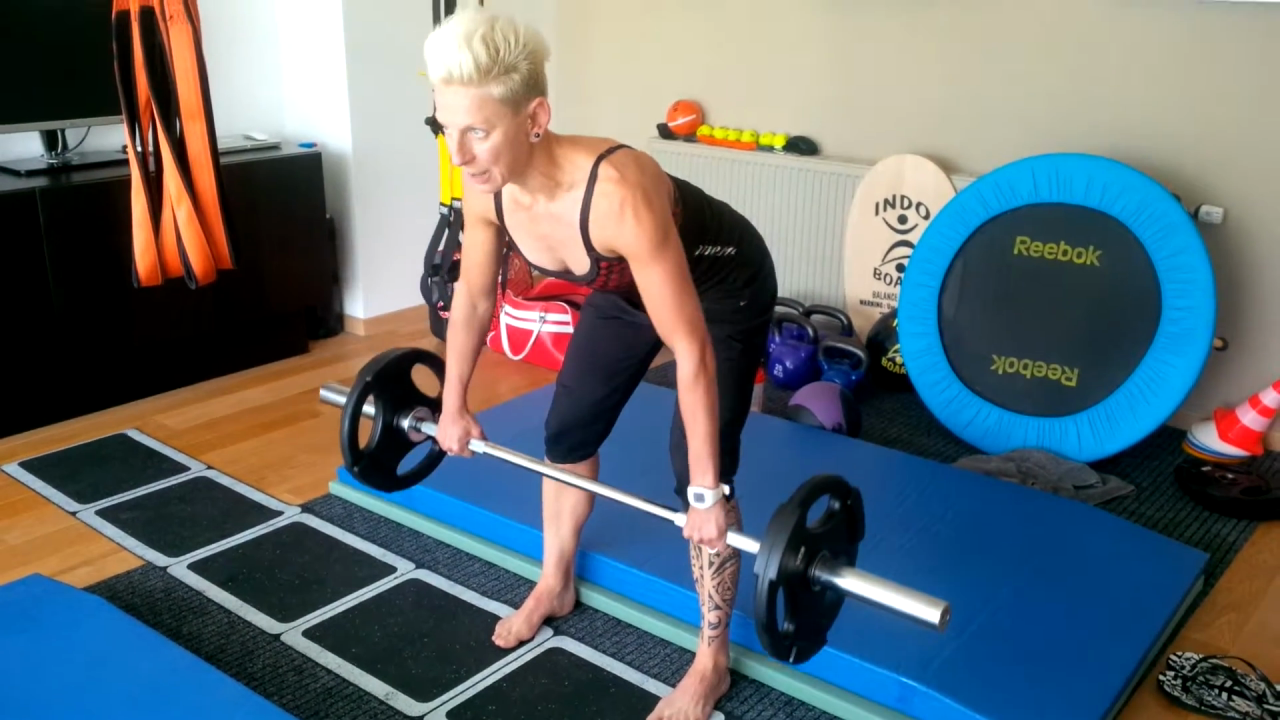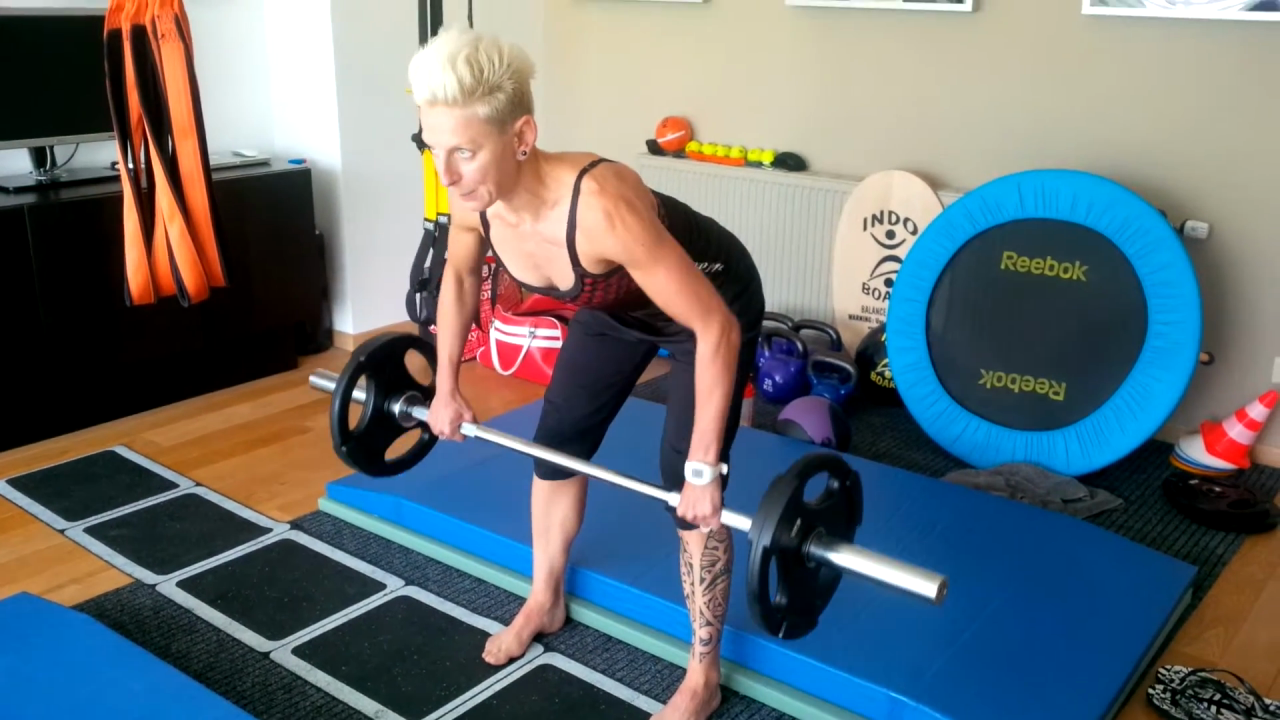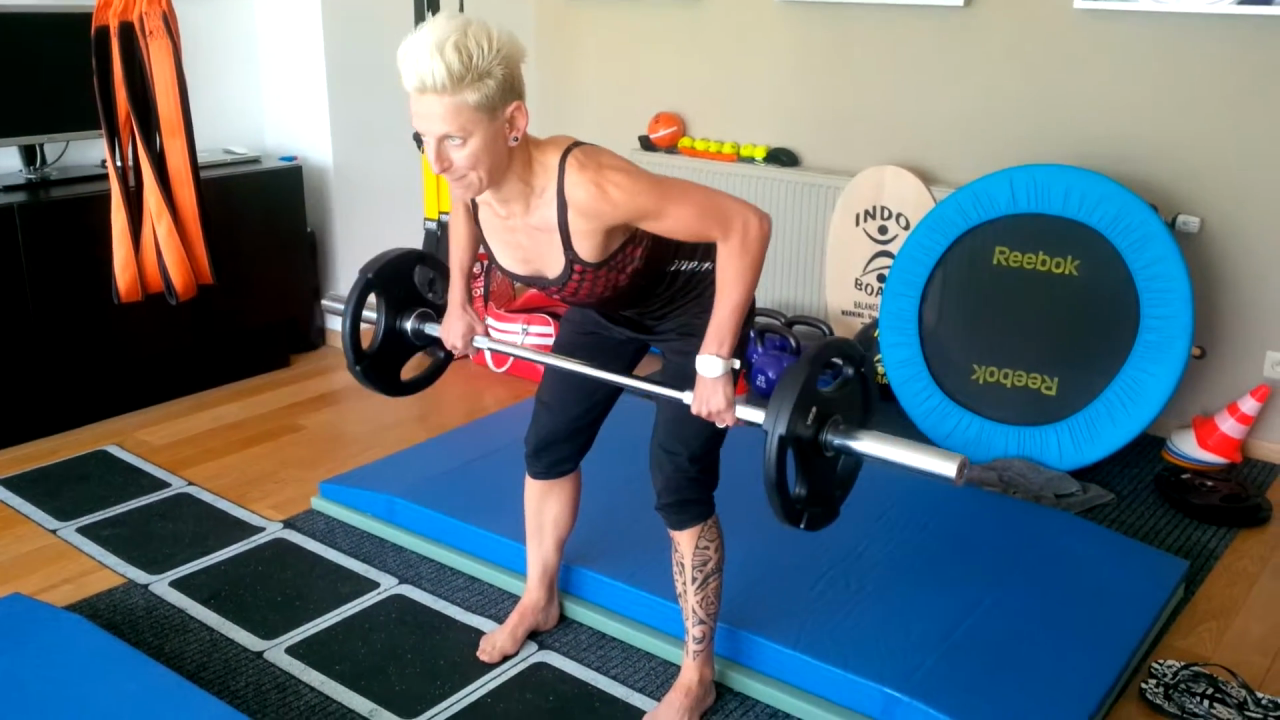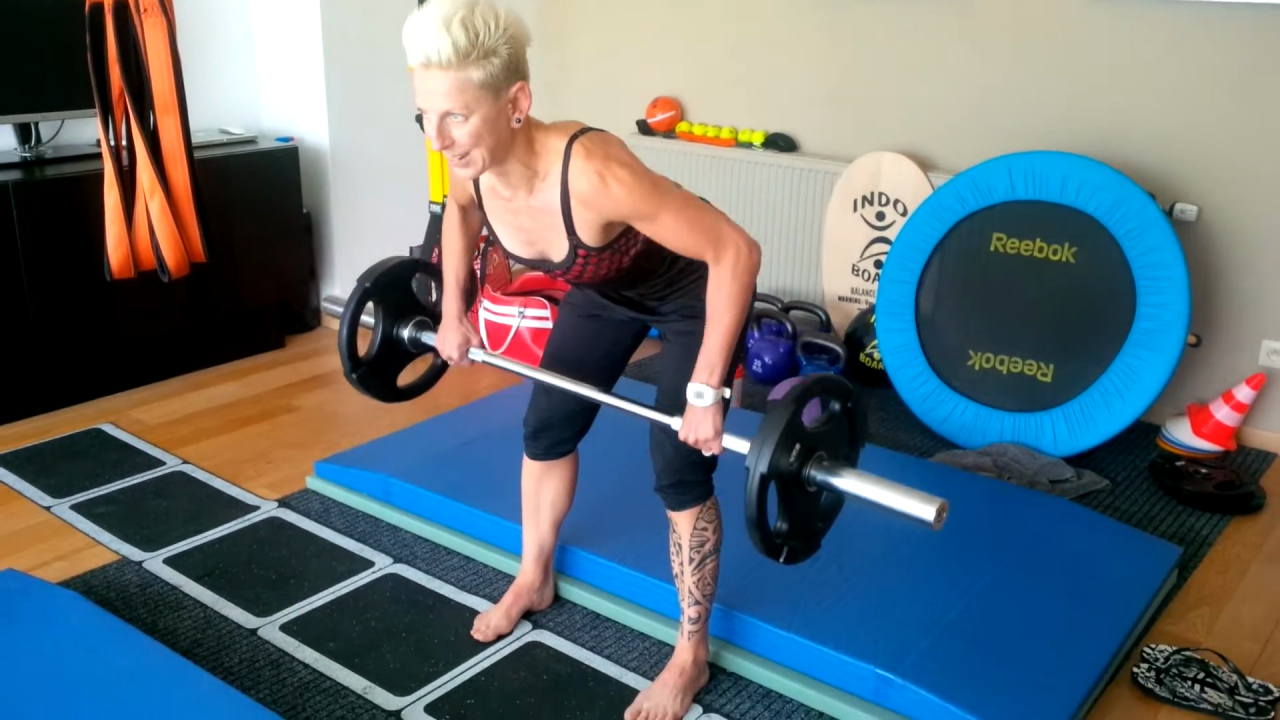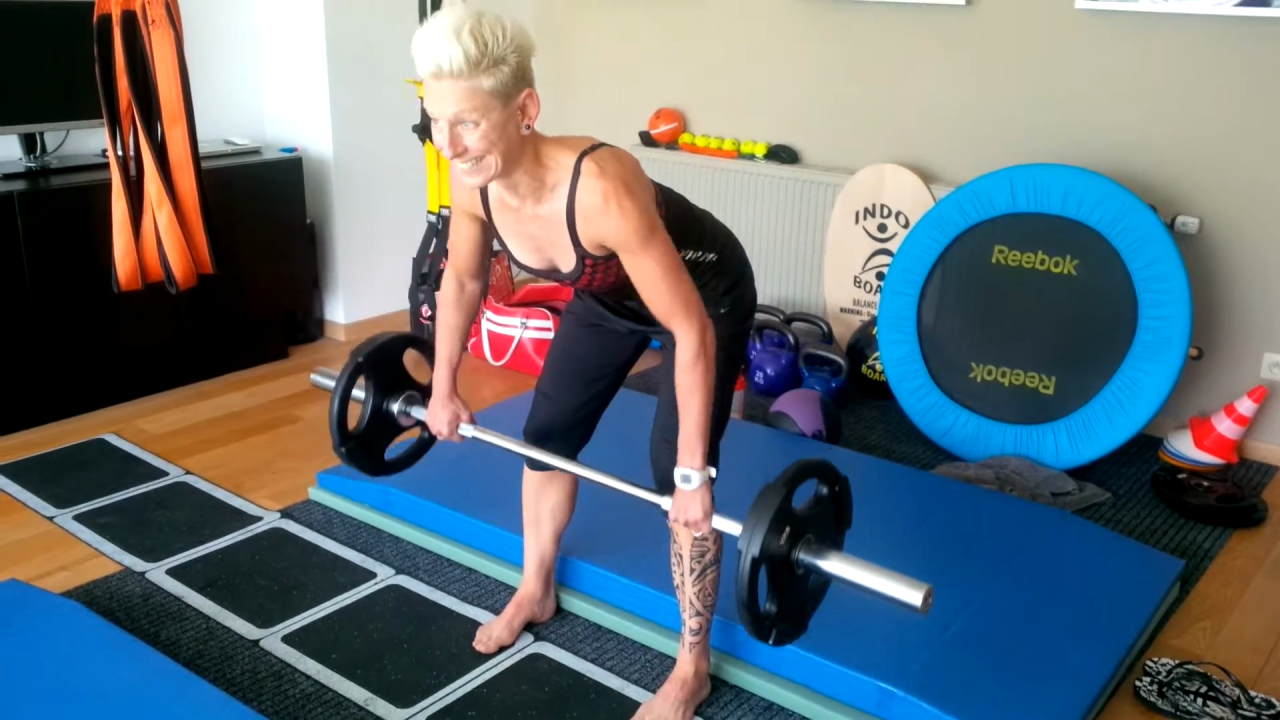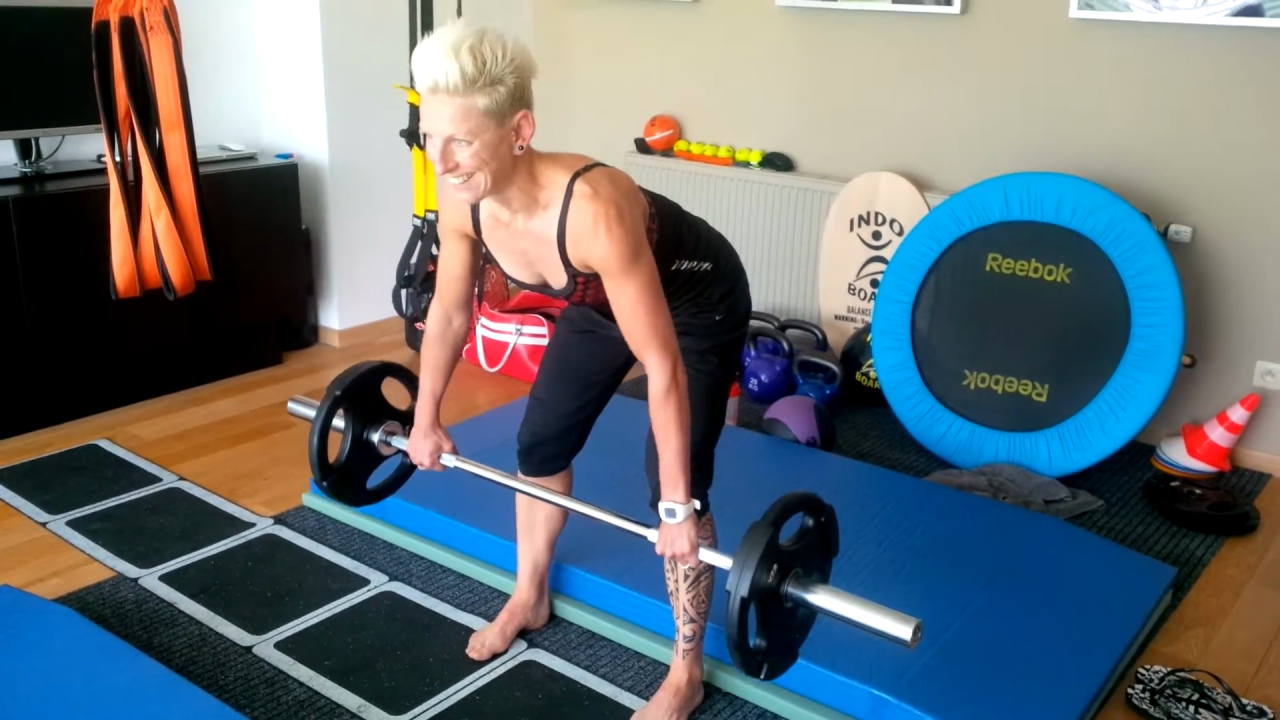
dt=0.5s
person 1, frame 1
left shoulder: (616, 194)
right shoulder: (487, 189)
left elbow: (691, 351)
right elbow: (473, 297)
left wrist: (705, 493)
right wrist: (454, 404)
left hip: (724, 285)
right hip: (628, 283)
left knee: (698, 470)
right knee: (567, 429)
left ankle: (711, 660)
right ankle: (555, 586)
person 1, frame 2
left shoulder: (600, 207)
right shoulder: (474, 201)
left elbow: (715, 330)
right elbow: (459, 279)
left wrist: (704, 468)
right wrist: (446, 386)
left hip: (712, 298)
right hip: (616, 301)
left knee: (689, 491)
right knee: (555, 445)
right ankle: (545, 602)
person 1, frame 3
left shoulder: (589, 183)
right shoulder: (470, 176)
left elbow: (746, 225)
left wrist: (715, 364)
right wrist: (458, 300)
left hip: (692, 301)
right hip: (605, 305)
left knee: (678, 484)
right knee: (547, 446)
right ankle: (539, 600)
person 1, frame 4
left shoulder: (593, 172)
right shoulder: (469, 166)
left elbow: (735, 251)
left wrist: (705, 391)
right wrist: (453, 311)
left hip: (691, 288)
right hip: (605, 285)
left knee: (678, 466)
right knee: (546, 427)
left ankle: (691, 655)
right ankle: (533, 580)
person 1, frame 5
left shoulder: (602, 189)
right shoulder: (475, 184)
left elbow: (690, 332)
right elbow: (462, 281)
left wrist: (692, 474)
right wrist: (444, 386)
left hip: (705, 290)
right hip: (609, 291)
left knee: (675, 476)
right knee: (546, 435)
right ankle: (535, 592)
person 1, frame 6
left shoulder: (593, 211)
right shoulder: (464, 200)
left elbow: (661, 366)
right elbow: (449, 311)
left wrist: (677, 508)
right wrist: (425, 419)
left hip: (698, 301)
right hip: (602, 297)
left knee: (676, 487)
right knee: (540, 443)
right ankle: (529, 599)
